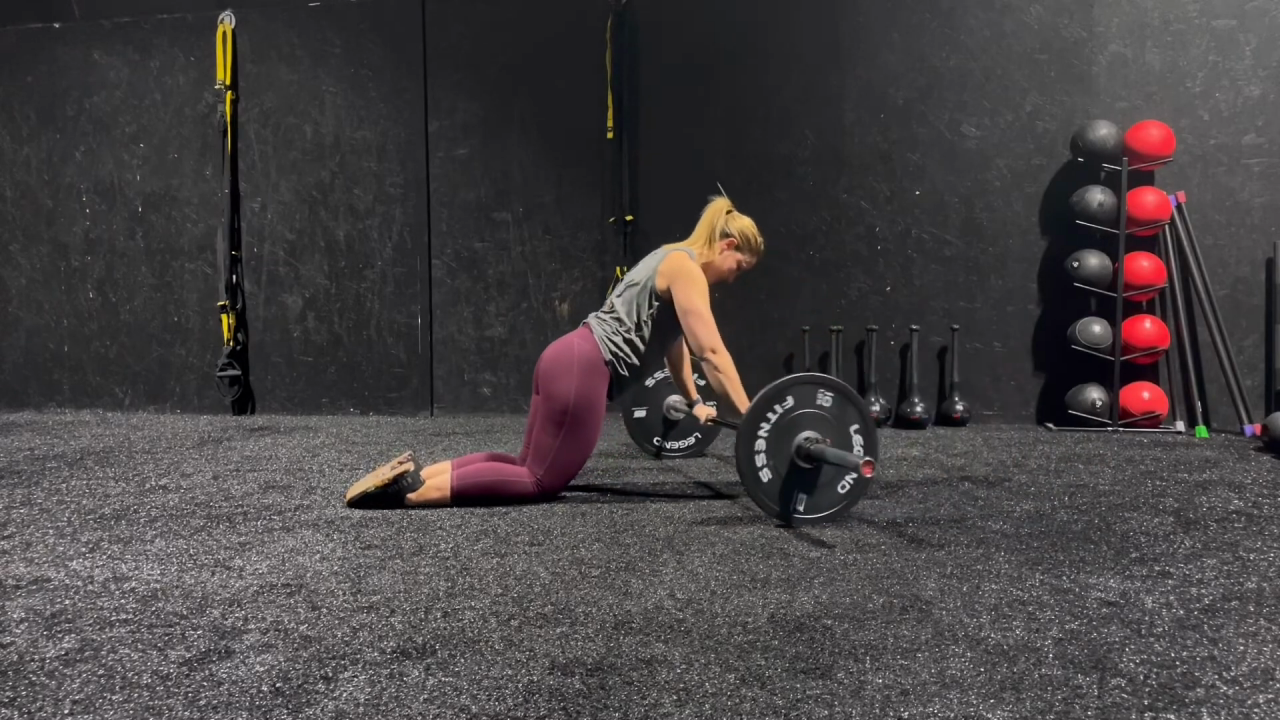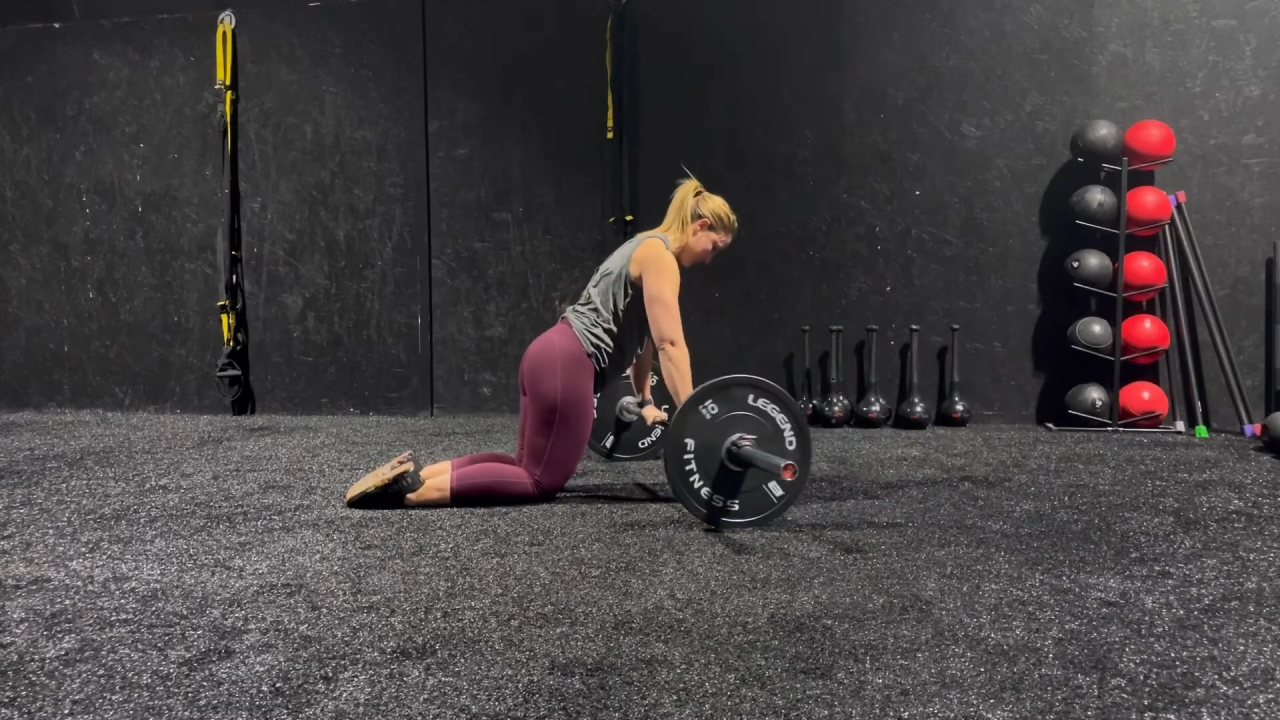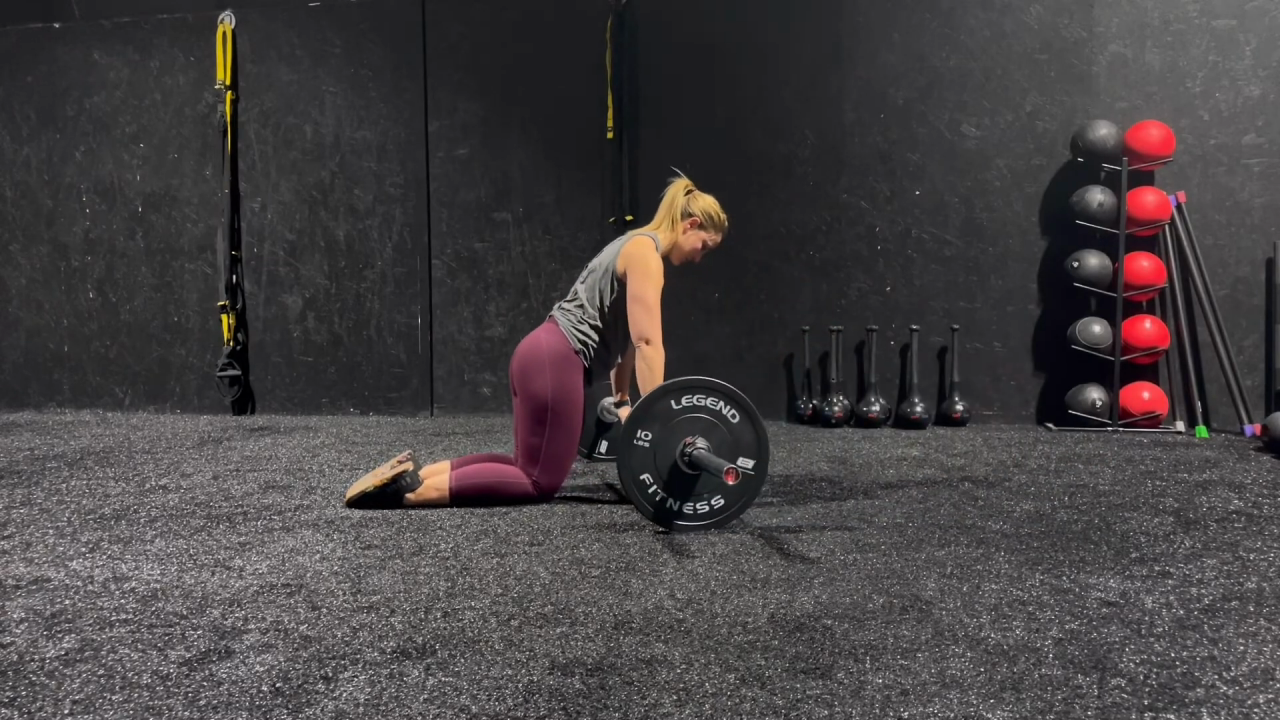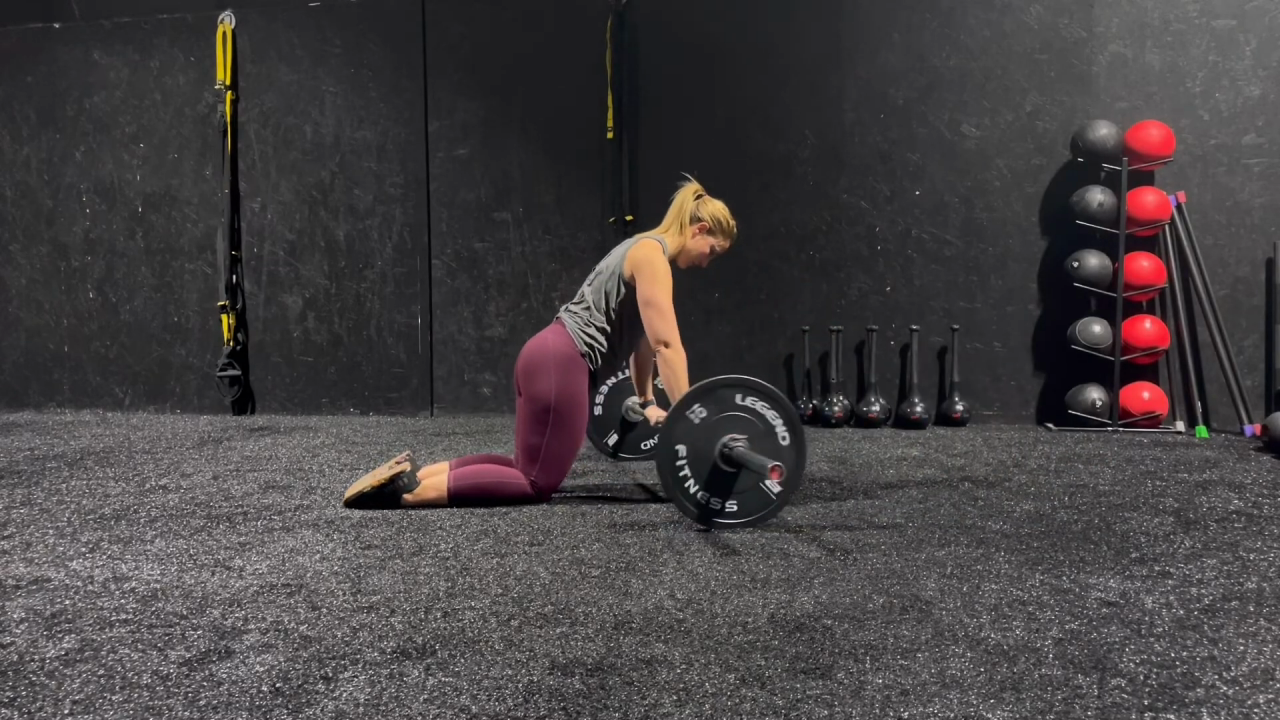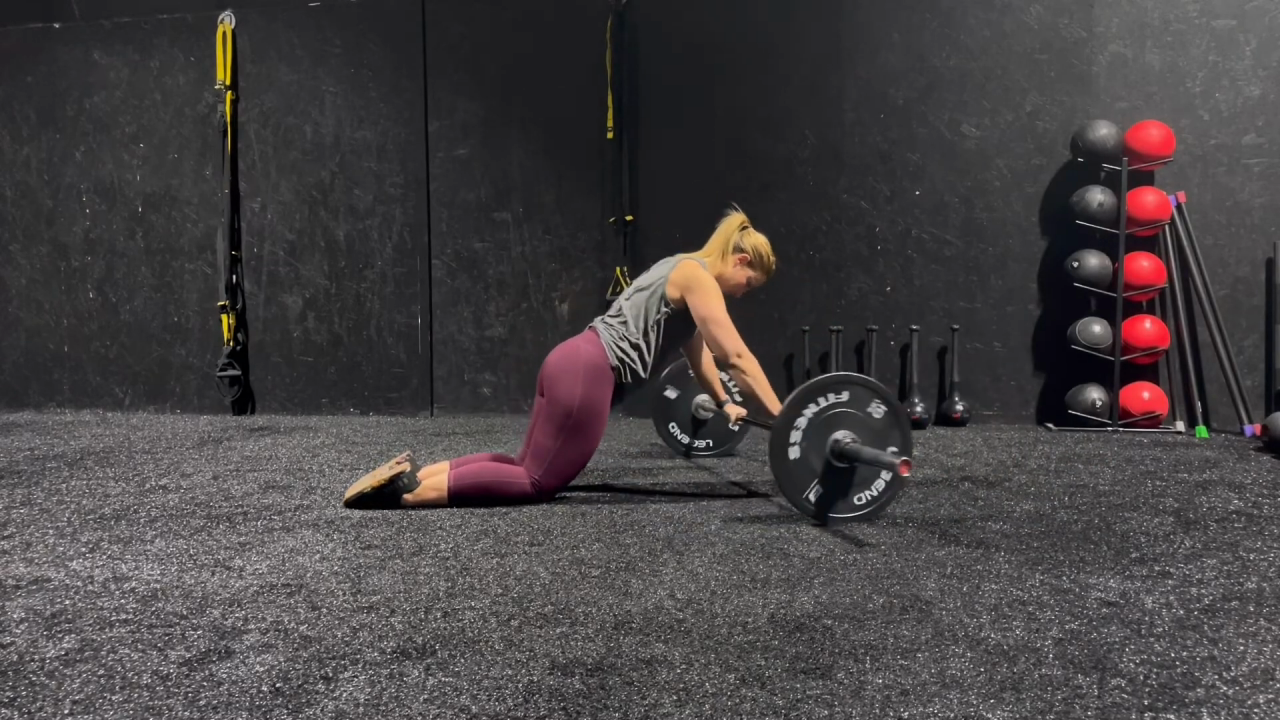
dt=0.5s
person 1, frame 1
left shoulder: (674, 259)
right shoulder: (687, 269)
left elbow: (676, 341)
right elbow: (712, 352)
left wrist: (694, 402)
right wrist: (750, 418)
left hip: (571, 361)
right hip: (583, 369)
left knee: (530, 469)
right knee: (541, 483)
left ankle: (416, 472)
right ankle: (412, 488)
person 1, frame 2
left shoulder: (648, 249)
right shoulder: (660, 256)
left elbow: (642, 337)
right elbow: (671, 343)
left wrist: (645, 401)
left hip: (554, 357)
right hip: (566, 363)
left knee: (532, 467)
right knee: (542, 483)
left ankle: (416, 472)
right ankle: (412, 489)
person 1, frame 3
left shoulder: (638, 247)
right shoulder: (646, 253)
left elbow: (625, 336)
right elbow: (647, 342)
left wrist: (622, 401)
left hip: (544, 355)
right hip: (555, 360)
left knee: (529, 468)
right knee: (540, 483)
left ankle: (415, 472)
right ankle: (411, 488)
person 1, frame 4
left shoulder: (646, 251)
right shoulder: (653, 256)
left elbow: (643, 337)
right elbow: (667, 344)
left wrist: (646, 400)
left hip: (551, 358)
right hip: (561, 363)
left knee: (530, 470)
right knee: (537, 485)
left ankle: (414, 471)
right ankle: (409, 489)
person 1, frame 5
left shoulder: (684, 270)
right shoulder: (698, 277)
left elbow: (698, 350)
right elbow: (736, 356)
left wrist: (723, 403)
right wrist: (782, 419)
left hip: (574, 365)
right hip: (588, 374)
left knee: (531, 467)
right knee: (539, 483)
left ankle: (415, 472)
right ankle: (410, 489)
